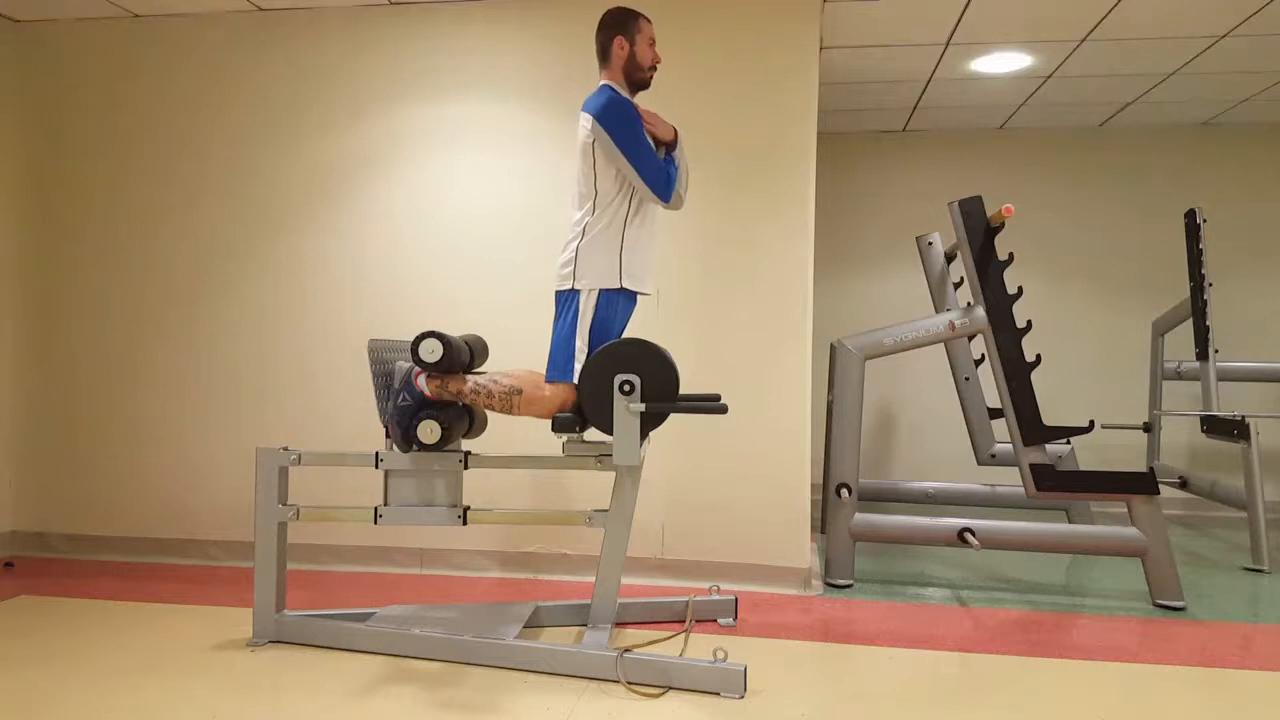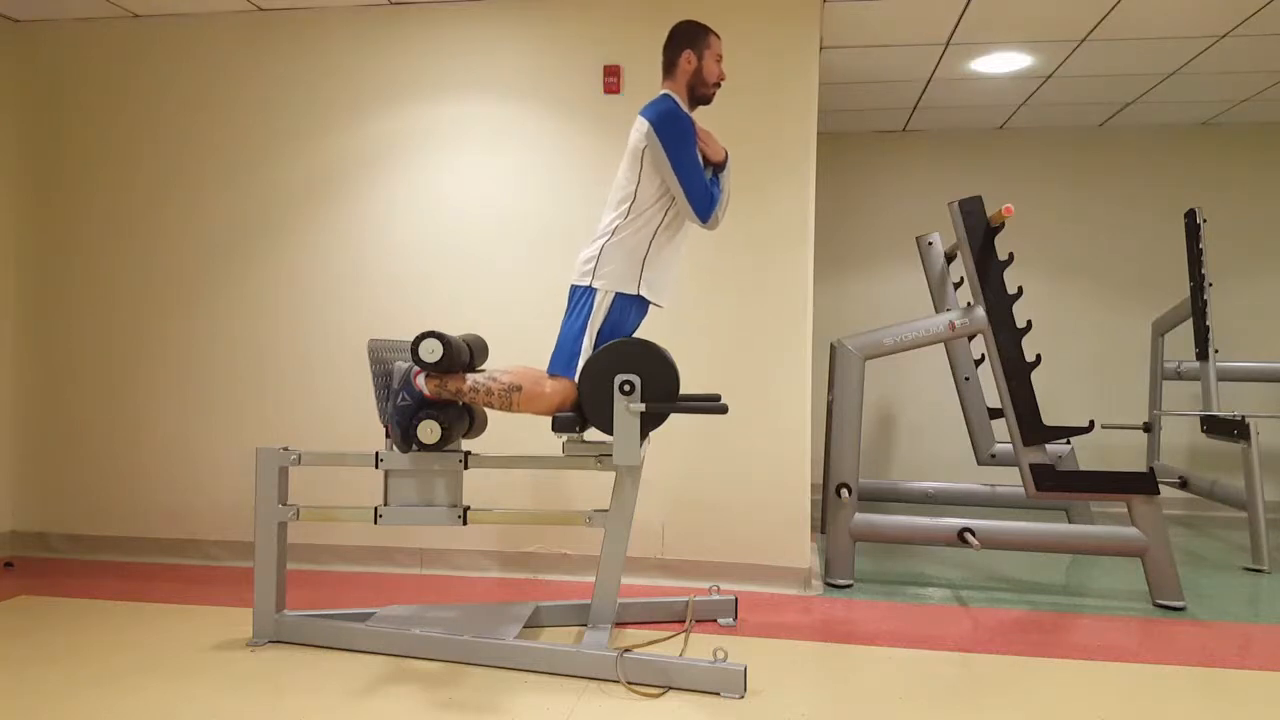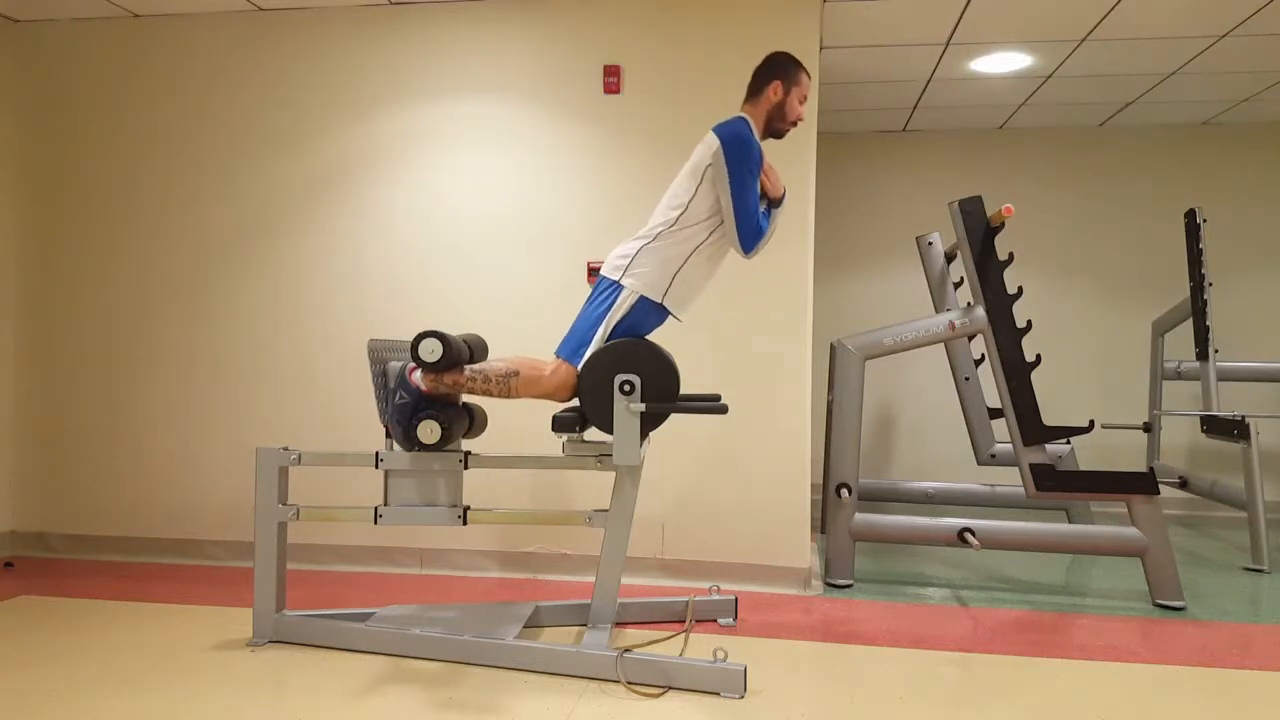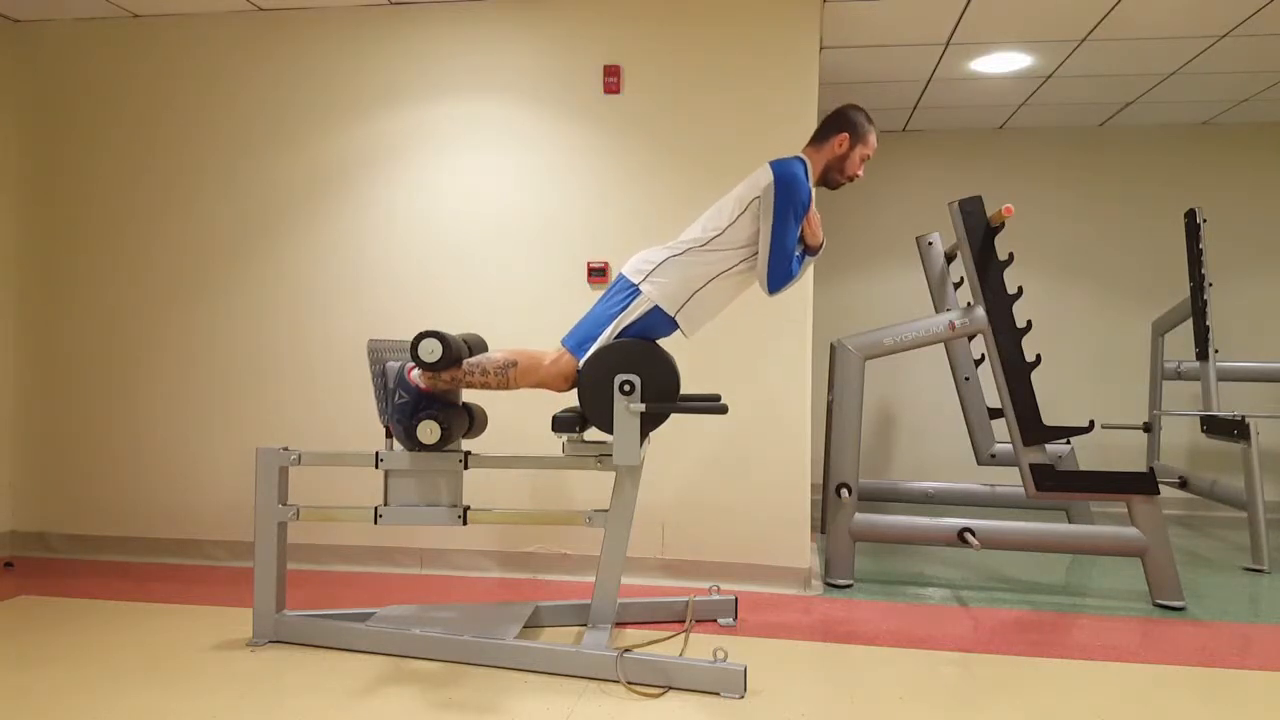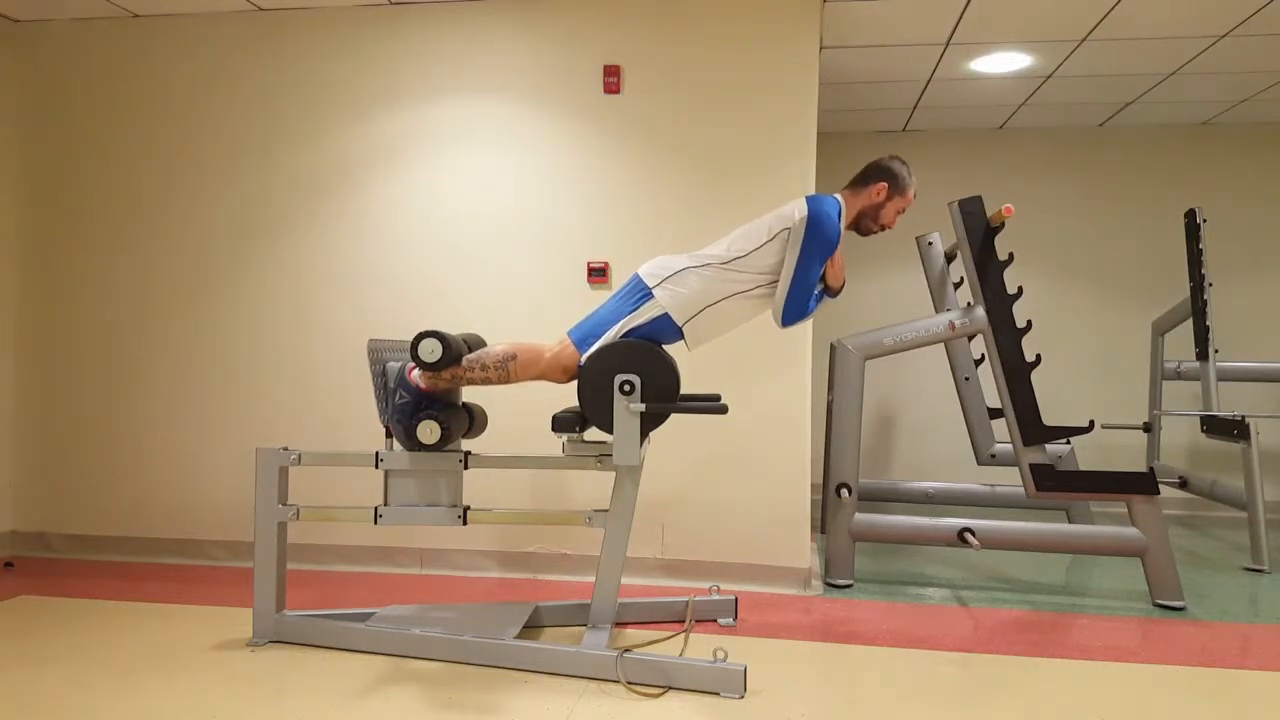
dt=1s
person 1, frame 1
left shoulder: (619, 111)
right shoulder: (612, 107)
left elbow: (677, 195)
right elbow: (666, 192)
left wrist: (670, 142)
right wrist: (665, 148)
left hip: (610, 277)
right hip: (597, 278)
left knee: (560, 389)
right knee: (558, 396)
left ankle: (436, 381)
right ankle: (423, 384)
person 1, frame 2
left shoulder: (673, 123)
right shoulder: (669, 117)
left elbow: (711, 215)
right elbow: (703, 211)
left wrist: (718, 162)
right wrist: (715, 169)
left hip: (625, 283)
right hip: (612, 281)
left knee: (561, 385)
right knee: (560, 393)
left ankle: (439, 380)
right ankle: (423, 383)
person 1, frame 3
left shoulder: (737, 142)
right shoulder: (739, 140)
left elbow: (749, 238)
right elbow: (747, 240)
left wrist: (773, 199)
right wrist: (769, 203)
left hip: (645, 285)
right hip: (640, 282)
left knee: (564, 376)
right knee: (560, 379)
left ankle: (435, 374)
right ankle: (424, 379)
person 1, frame 4
left shoulder: (787, 179)
right shoulder: (792, 179)
left elbow: (775, 270)
right elbow: (775, 278)
left wrist: (809, 246)
right wrist: (810, 247)
left hip: (656, 290)
right hip: (655, 291)
left knee: (560, 369)
right knee: (558, 369)
left ankle: (438, 369)
right ankle: (420, 378)
person 1, frame 5
left shoulder: (817, 214)
right shoulder: (824, 219)
left elbow: (786, 299)
right elbow: (789, 312)
left wrist: (826, 284)
right wrist: (831, 287)
left hip: (667, 294)
right hip: (667, 298)
left knee: (561, 364)
right knee: (556, 360)
left ankle: (435, 371)
right ankle: (421, 378)
